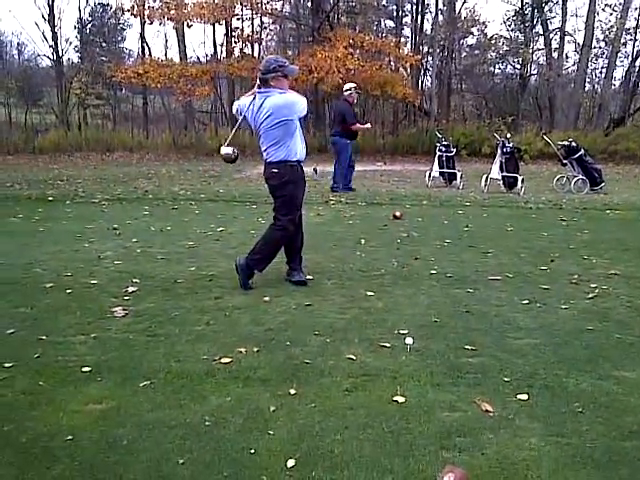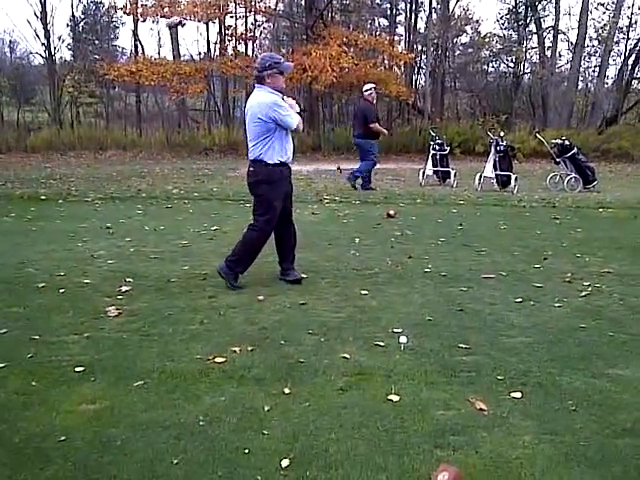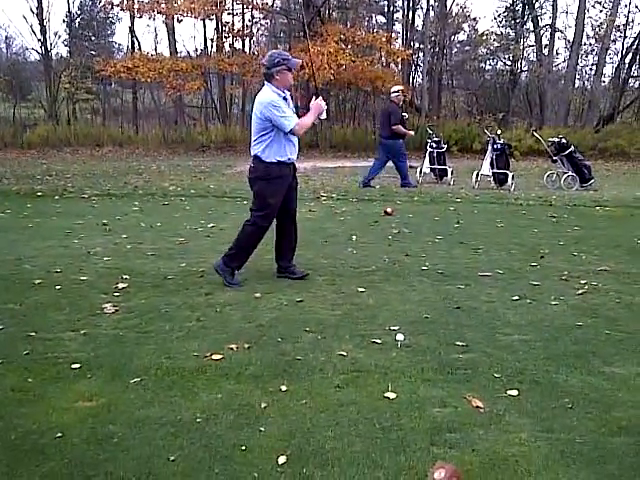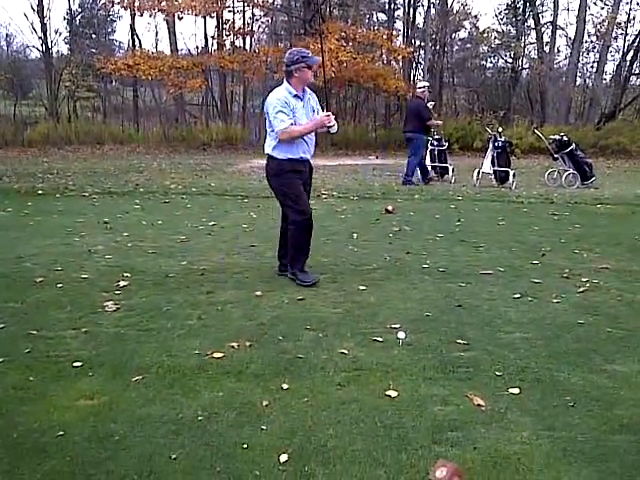
dt=0.4s
person 1, frame 1
left shoulder: (252, 103)
right shoulder: (288, 101)
left elbow: (235, 108)
right elbow: (303, 102)
left wrist: (256, 89)
right wrist: (283, 89)
left hip: (276, 168)
right hip: (287, 171)
left knee: (293, 220)
right knee: (284, 223)
left ankle: (295, 268)
right ankle: (249, 264)
person 1, frame 2
left shoulder: (260, 97)
right shoulder: (271, 101)
right elbow: (297, 126)
left wrist: (287, 109)
right wrist: (292, 109)
left hip: (277, 170)
right hip: (268, 173)
left knee: (285, 220)
right knee: (264, 224)
left ankle: (287, 267)
right ankle: (232, 266)
person 1, frame 3
left shoulder: (283, 96)
right shoulder: (269, 100)
left elbow: (295, 125)
right elbow: (296, 130)
left wrist: (312, 114)
right wrist: (313, 112)
left hip: (286, 167)
right hip: (268, 171)
left knee: (288, 218)
right knee: (260, 220)
left ankle: (284, 264)
right ankle: (228, 263)
person 1, frame 4
left shoulder: (310, 96)
right shoulder: (278, 97)
left elbow: (314, 127)
right elbow: (284, 134)
left wrist: (326, 124)
right wrist: (314, 124)
left hip: (303, 165)
right hip: (282, 167)
left knee: (293, 216)
right knee: (302, 215)
left ankle: (287, 263)
right ankle: (298, 268)
